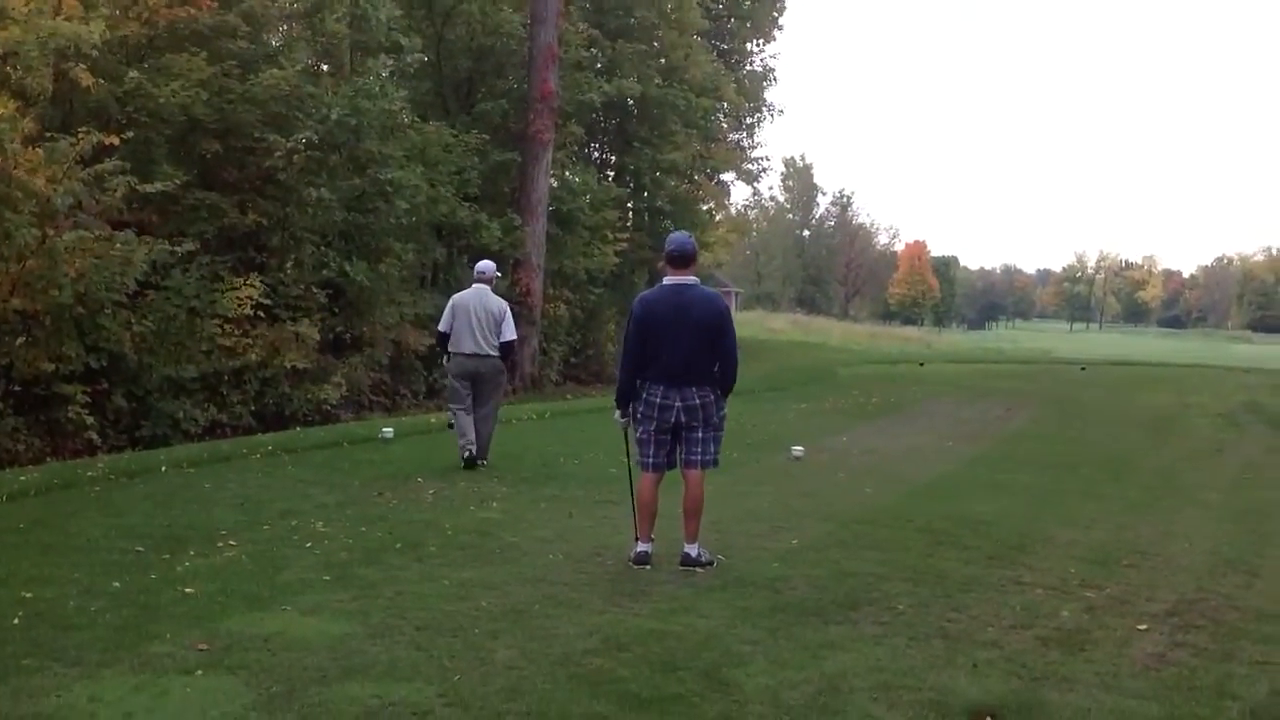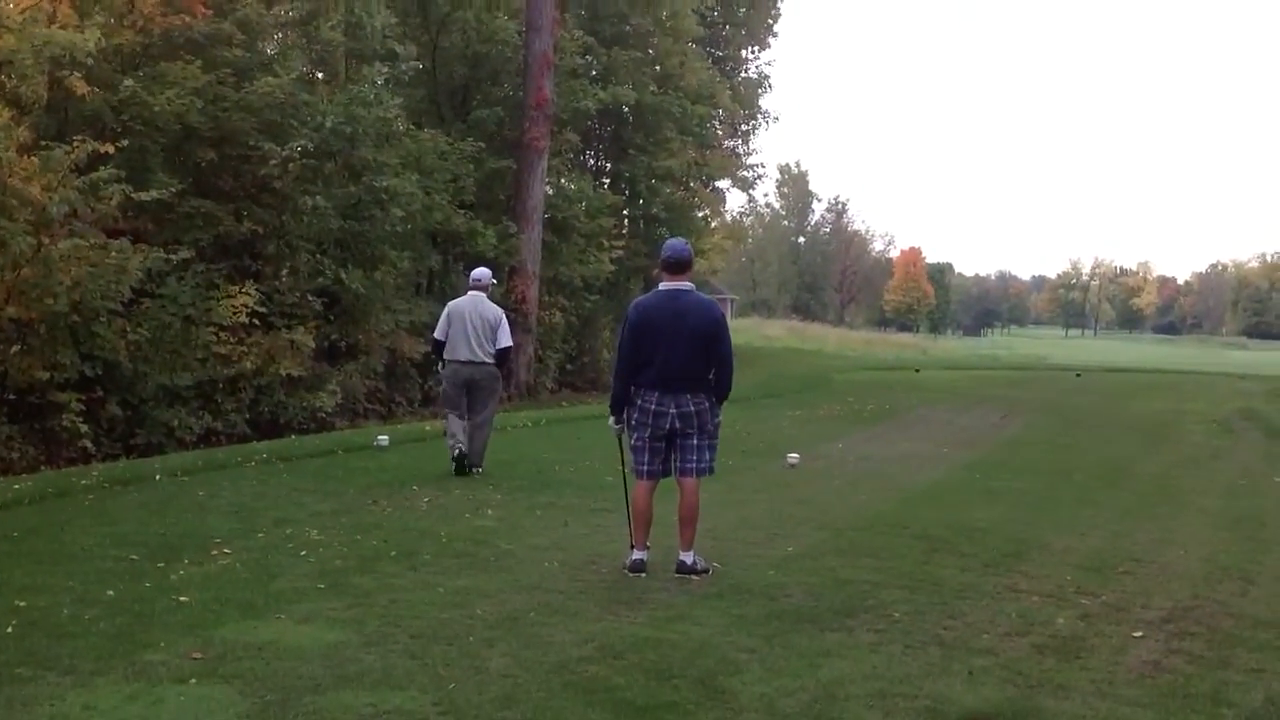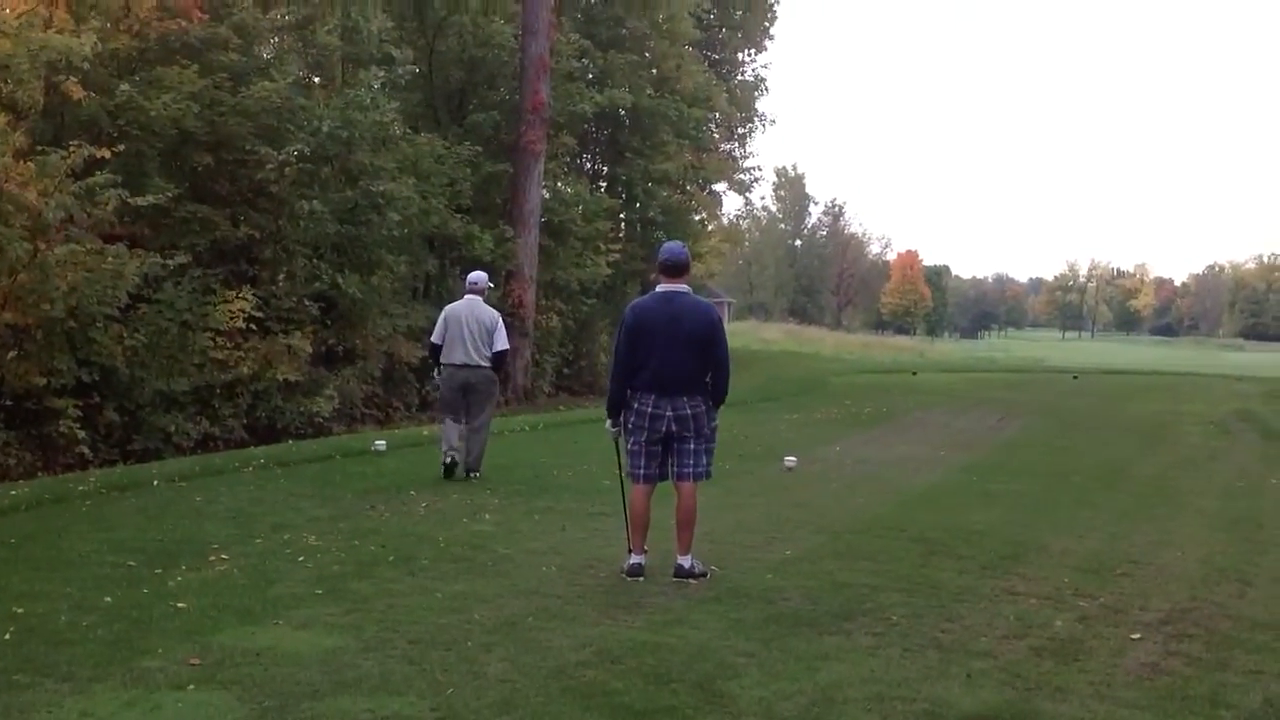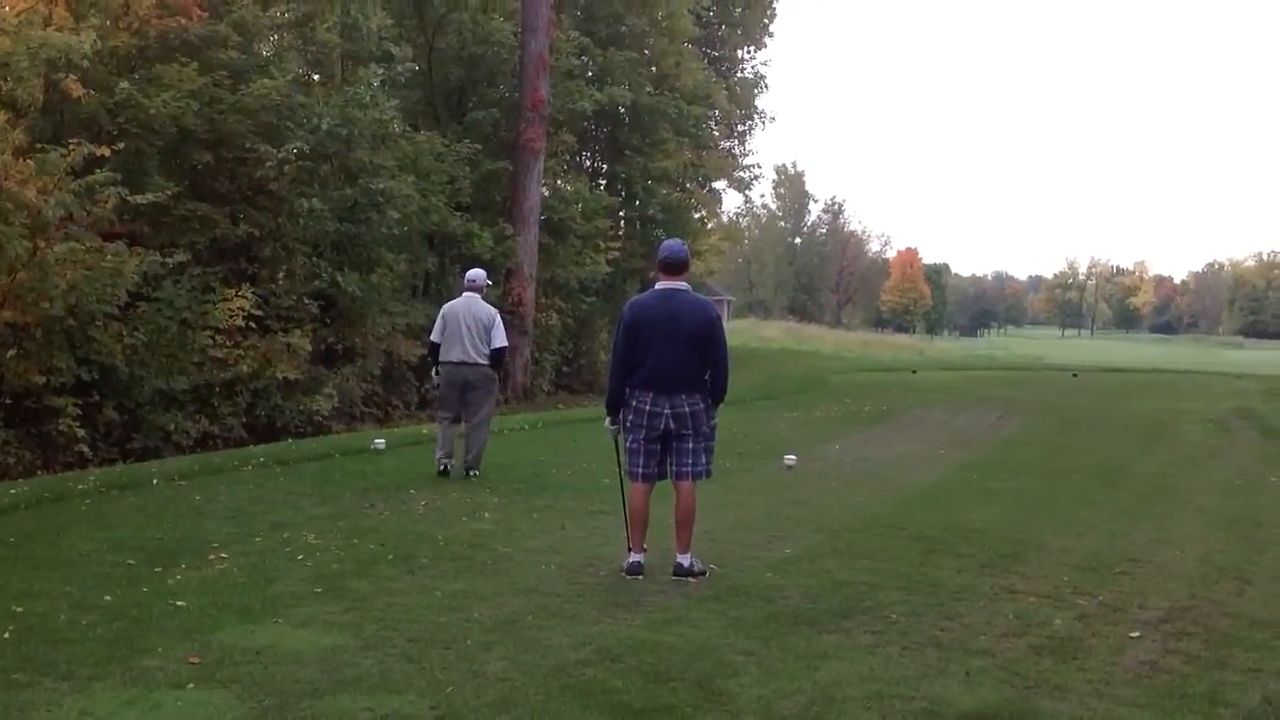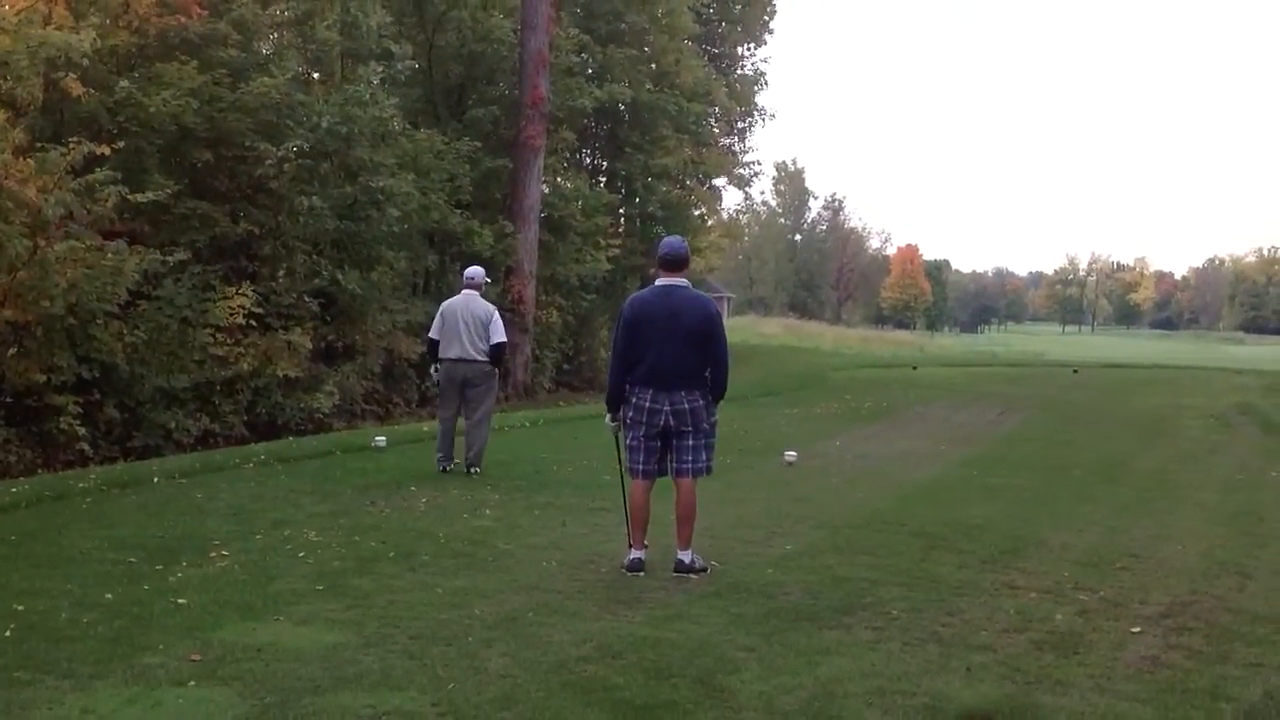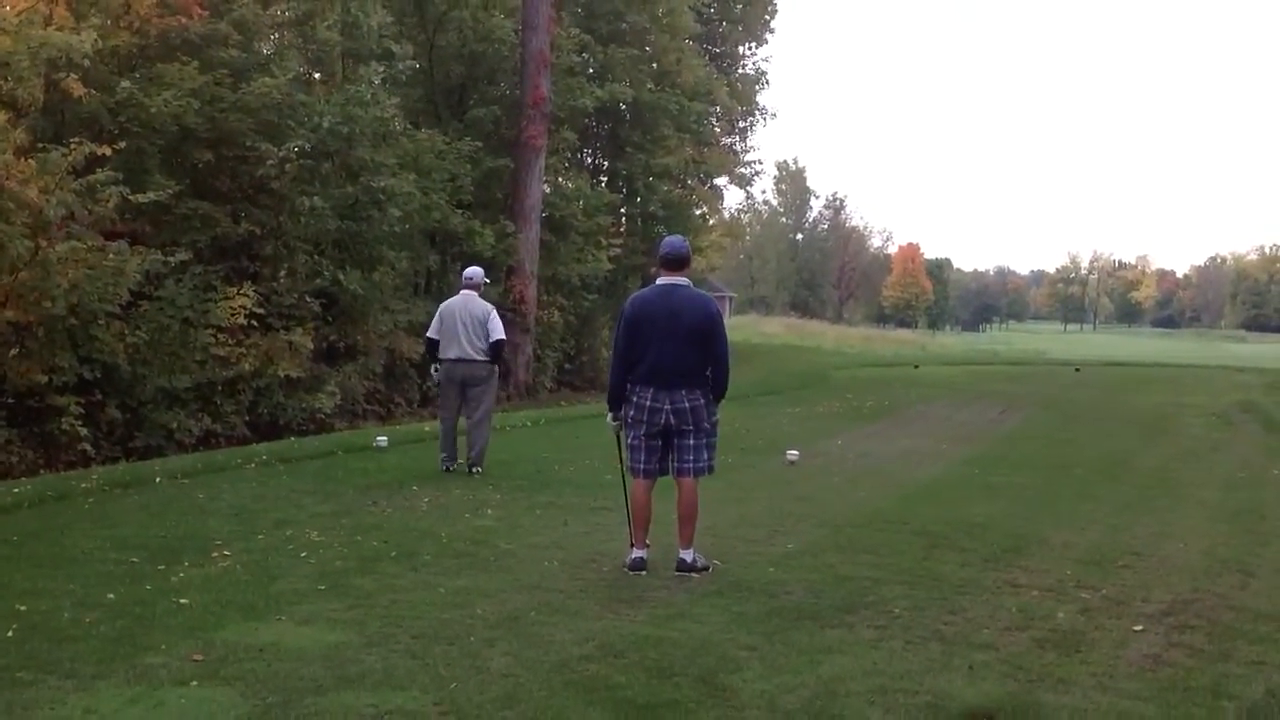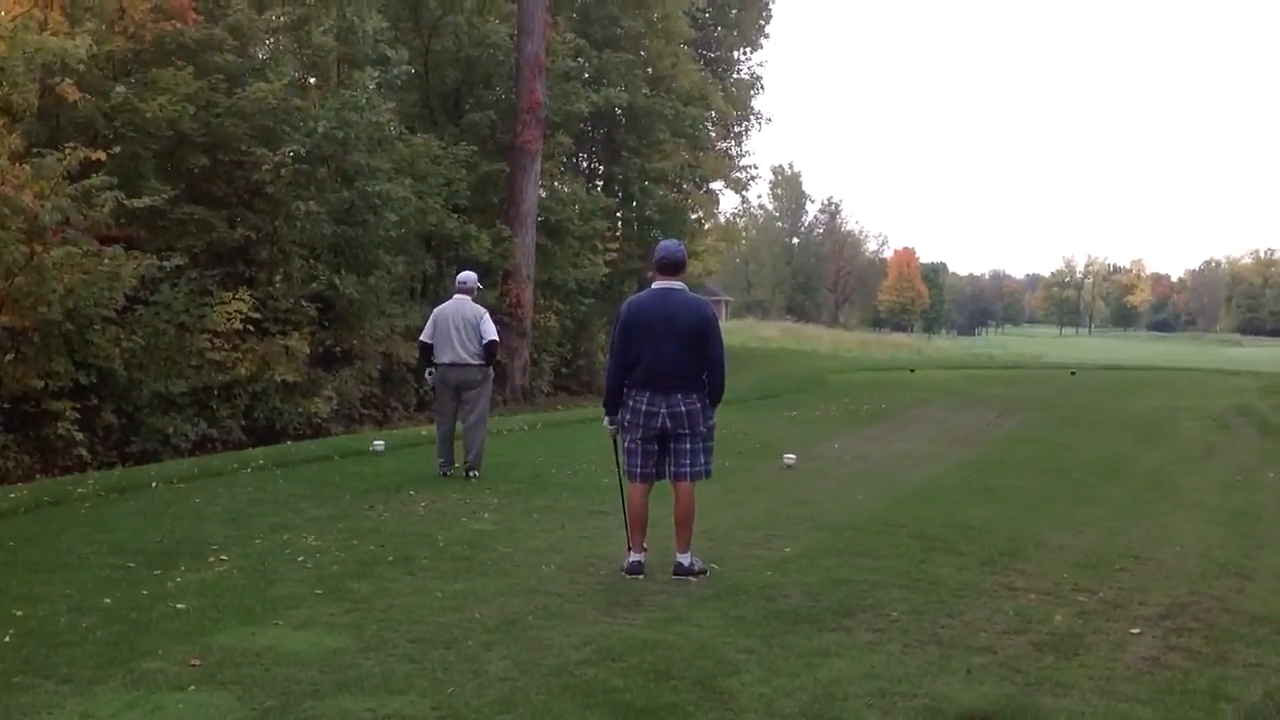
dt=0.1s
person 1, frame 1
left shoulder: (646, 302)
right shoulder: (714, 302)
left elbow: (631, 358)
right elbow: (729, 357)
left wrist: (623, 402)
right wrist: (721, 394)
left hip: (654, 395)
right hip: (700, 396)
left knee: (649, 472)
right knee: (694, 473)
left ankle: (642, 547)
right ankle: (691, 550)
person 1, frame 2
left shoulder: (641, 307)
right shoulder: (710, 309)
left elbow: (625, 364)
right elbow: (724, 363)
left wrist: (617, 408)
right wrist: (716, 400)
left hip: (648, 402)
right hip: (694, 403)
left knee: (644, 480)
right knee: (689, 481)
left ankle: (638, 555)
right ankle: (687, 558)
person 1, frame 3
left shoulder: (637, 310)
right shoulder: (706, 312)
left elbow: (621, 365)
right elbow: (720, 366)
left wrist: (614, 412)
right wrist: (714, 404)
left hip: (645, 405)
right hip: (691, 406)
left knee: (641, 484)
right knee: (686, 485)
left ankle: (636, 559)
right ankle: (684, 562)
person 1, frame 4
left shoulder: (636, 307)
right shoulder: (705, 310)
left elbow: (619, 363)
right elbow: (719, 364)
left wrist: (613, 409)
right wrist: (712, 402)
left hip: (643, 403)
right hip: (690, 404)
left knee: (640, 483)
right knee: (685, 483)
left ankle: (635, 558)
right ankle: (683, 560)
person 1, frame 5
left shoulder: (636, 304)
right shoulder: (705, 306)
left elbow: (620, 359)
right elbow: (719, 360)
left wrist: (614, 406)
right wrist: (714, 399)
left hip: (643, 399)
right hip: (690, 400)
left knee: (641, 479)
right knee: (686, 480)
left ankle: (636, 554)
right ankle: (684, 557)
person 1, frame 6
left shoulder: (636, 303)
right shoulder: (705, 305)
left elbow: (621, 358)
right elbow: (720, 360)
left wrist: (615, 405)
right wrist: (715, 398)
left hip: (644, 399)
right hip: (691, 400)
left knee: (642, 479)
right knee: (687, 479)
left ankle: (638, 553)
right ankle: (686, 556)
person 1, frame 7
left shoulder: (632, 307)
right shoulder: (701, 309)
left elbow: (617, 362)
right elbow: (716, 364)
left wrist: (611, 409)
right wrist: (711, 403)
left hip: (640, 402)
right hip: (688, 403)
left knee: (639, 482)
right knee: (684, 483)
left ankle: (636, 557)
right ankle: (684, 559)
person 2, frame 1
left shoulder: (456, 299)
right shoulder: (501, 305)
left elbow: (442, 332)
right elbow: (508, 341)
left wrist: (448, 353)
right wrist: (502, 361)
left hip: (460, 362)
right hip: (490, 364)
left knee: (460, 407)
right knee: (485, 411)
left ankle: (468, 446)
right ankle: (480, 456)
person 2, frame 2
left shoulder: (452, 307)
right shoulder: (496, 312)
left elbow: (438, 340)
right elbow: (504, 348)
left wrist: (443, 360)
right wrist: (497, 368)
left hip: (455, 369)
right hip: (485, 371)
left knee: (454, 412)
right knee: (480, 418)
left ankle: (458, 447)
right ankle: (475, 463)
person 2, frame 3
left shoulder: (449, 311)
right shoulder: (493, 315)
left elbow: (435, 344)
right elbow: (501, 351)
left wrist: (438, 366)
right wrist: (495, 372)
left hip: (452, 372)
right hip: (482, 374)
left knee: (450, 417)
right knee: (477, 422)
left ankle: (450, 453)
right ankle: (472, 468)
person 2, frame 4
left shoulder: (448, 308)
right shoulder: (491, 312)
left elbow: (434, 342)
right elbow: (499, 349)
left wrist: (436, 365)
right wrist: (494, 370)
left hip: (450, 370)
right hip: (481, 372)
left knee: (448, 417)
right knee: (477, 420)
left ankle: (444, 460)
right ankle: (472, 467)
person 2, frame 5
left shoulder: (446, 306)
right shoulder: (489, 309)
left elbow: (433, 339)
right elbow: (499, 344)
left wrist: (434, 363)
right wrist: (494, 365)
left hip: (450, 367)
right hip: (480, 369)
left knee: (447, 415)
right knee: (477, 418)
left ankle: (444, 461)
right ankle: (473, 464)
person 2, frame 6
left shoulder: (445, 307)
right shoulder: (487, 309)
left elbow: (432, 339)
right elbow: (498, 342)
left wrist: (434, 362)
right wrist: (494, 363)
left hip: (450, 367)
right hip: (480, 368)
left knee: (448, 416)
right knee: (478, 418)
left ankle: (447, 461)
right ankle: (475, 464)
person 2, frame 7
left shoulder: (439, 311)
right shoulder: (480, 312)
left elbow: (425, 343)
right elbow: (492, 343)
left wrist: (428, 367)
right wrist: (488, 365)
left hip: (445, 372)
right hip: (474, 372)
left knee: (445, 421)
right knee: (474, 421)
left ankle: (445, 466)
right ankle: (472, 467)
